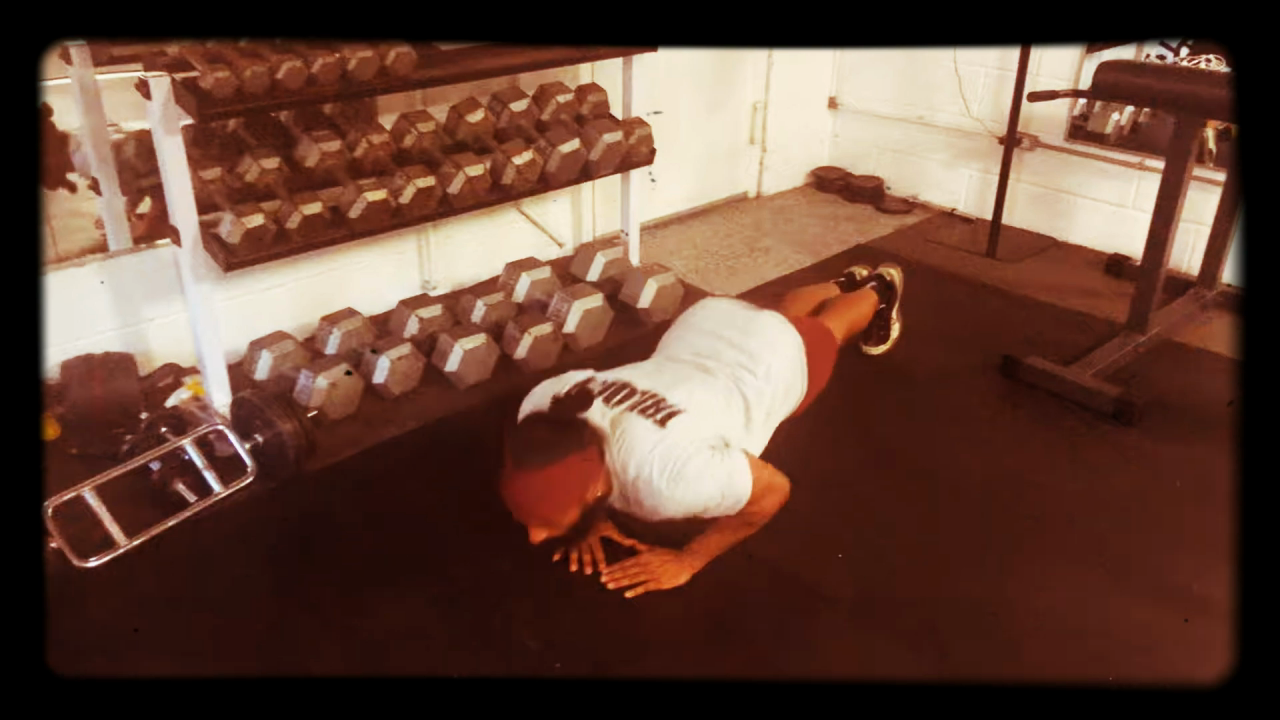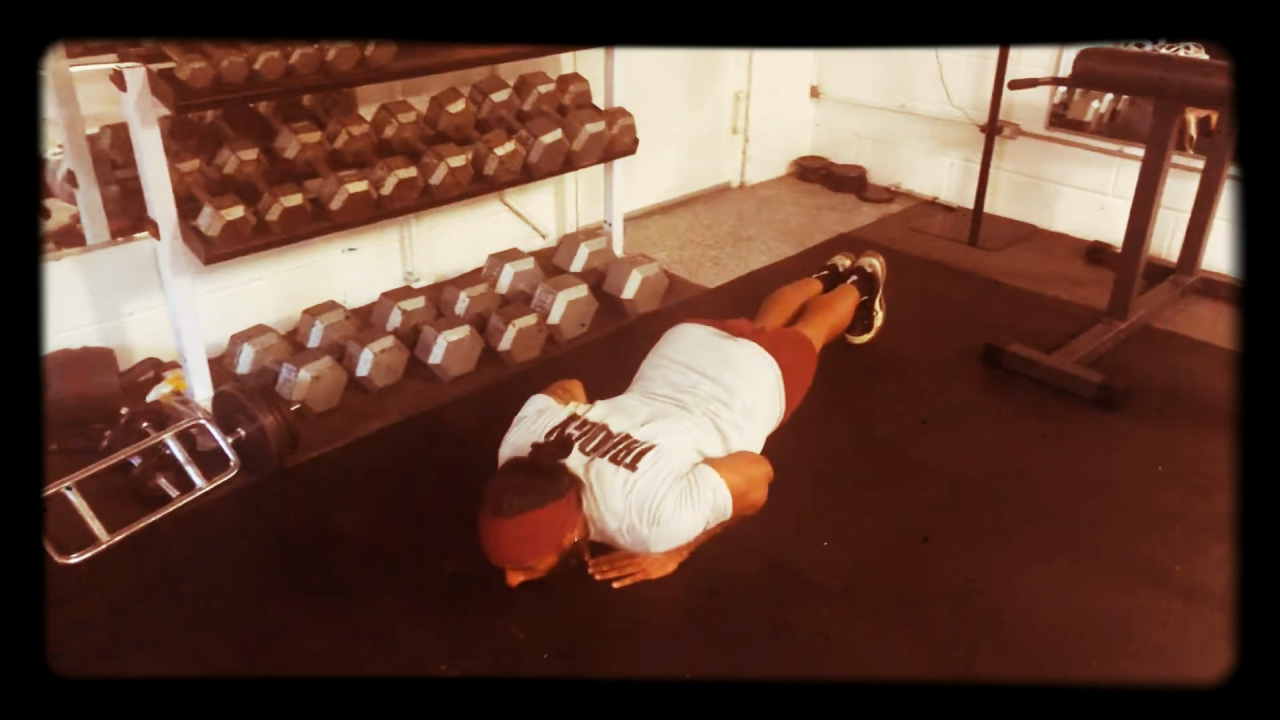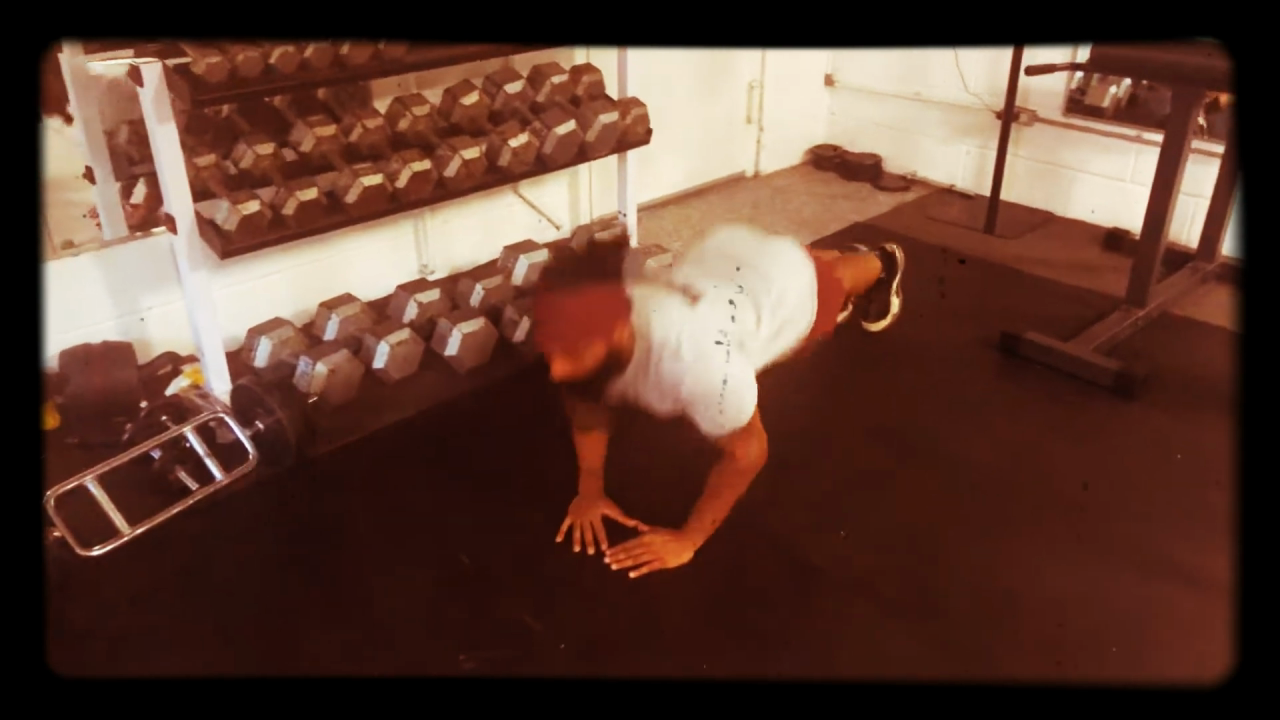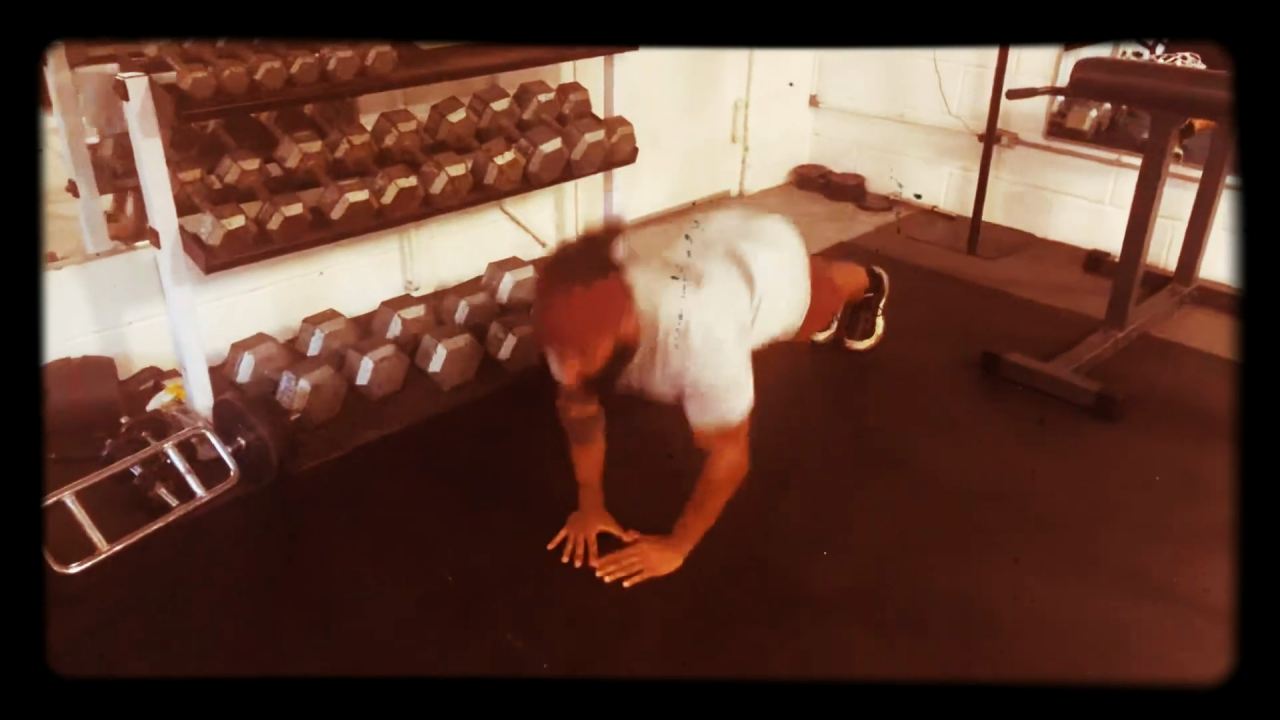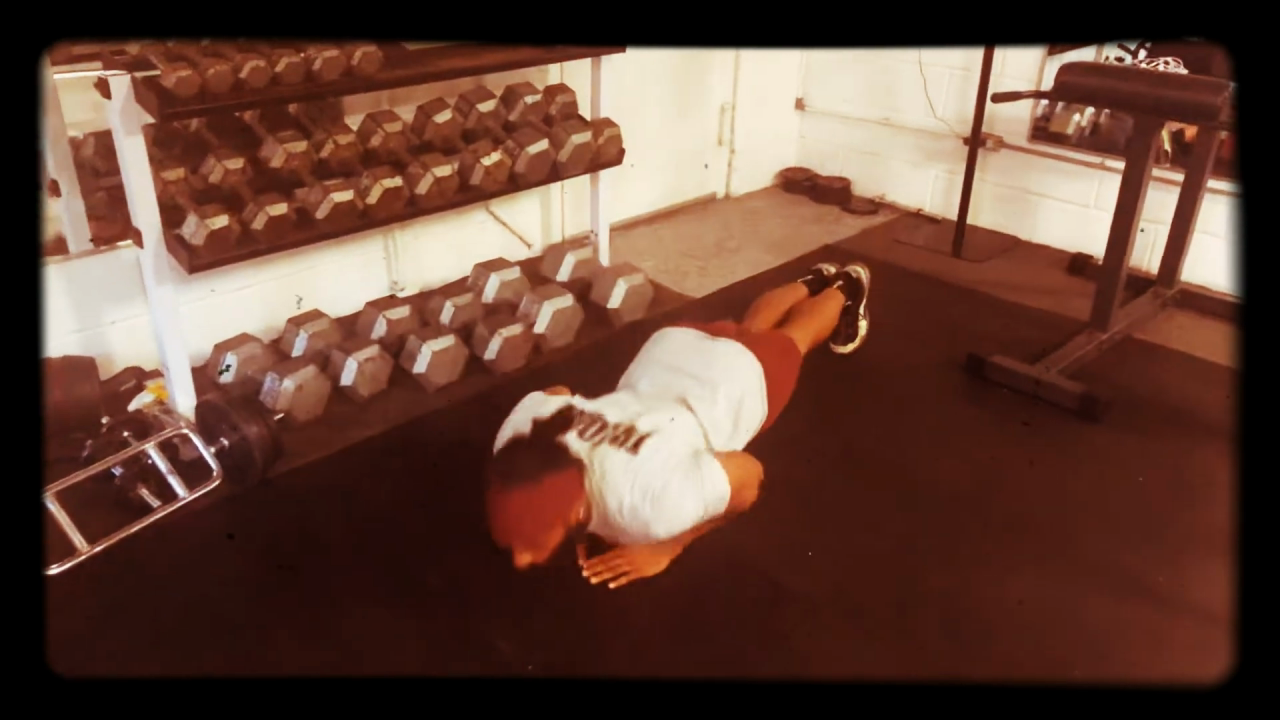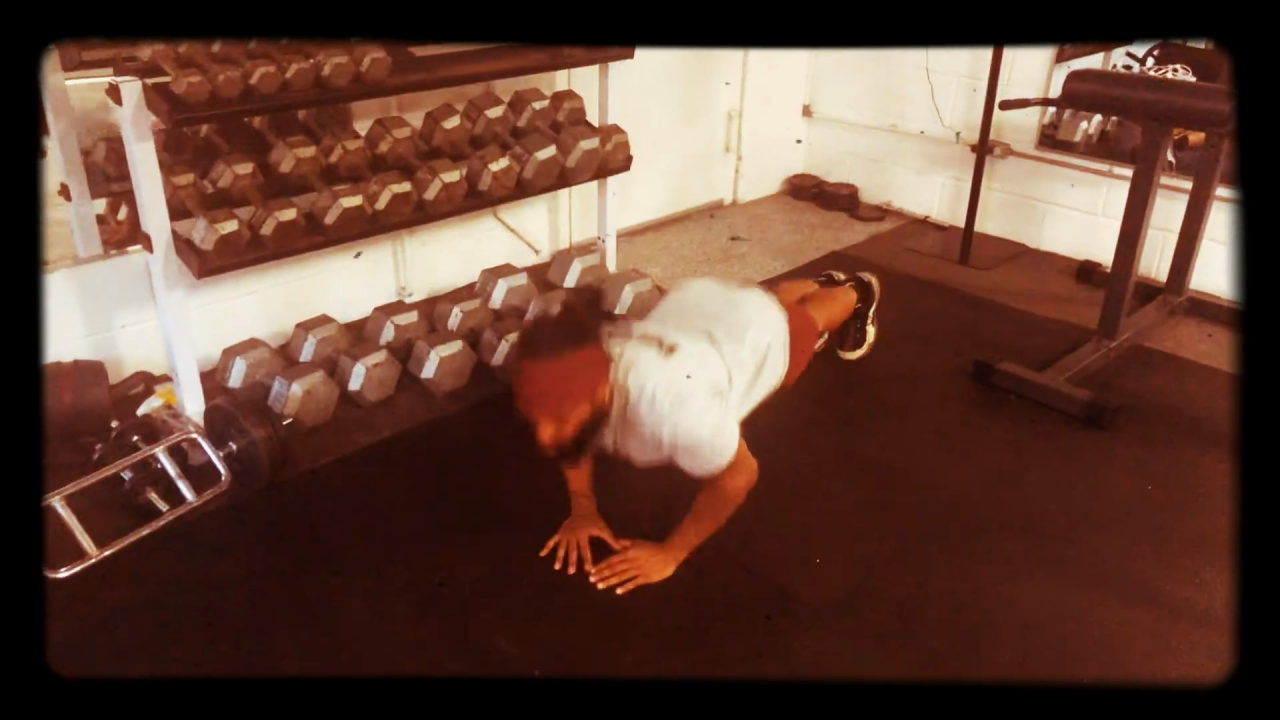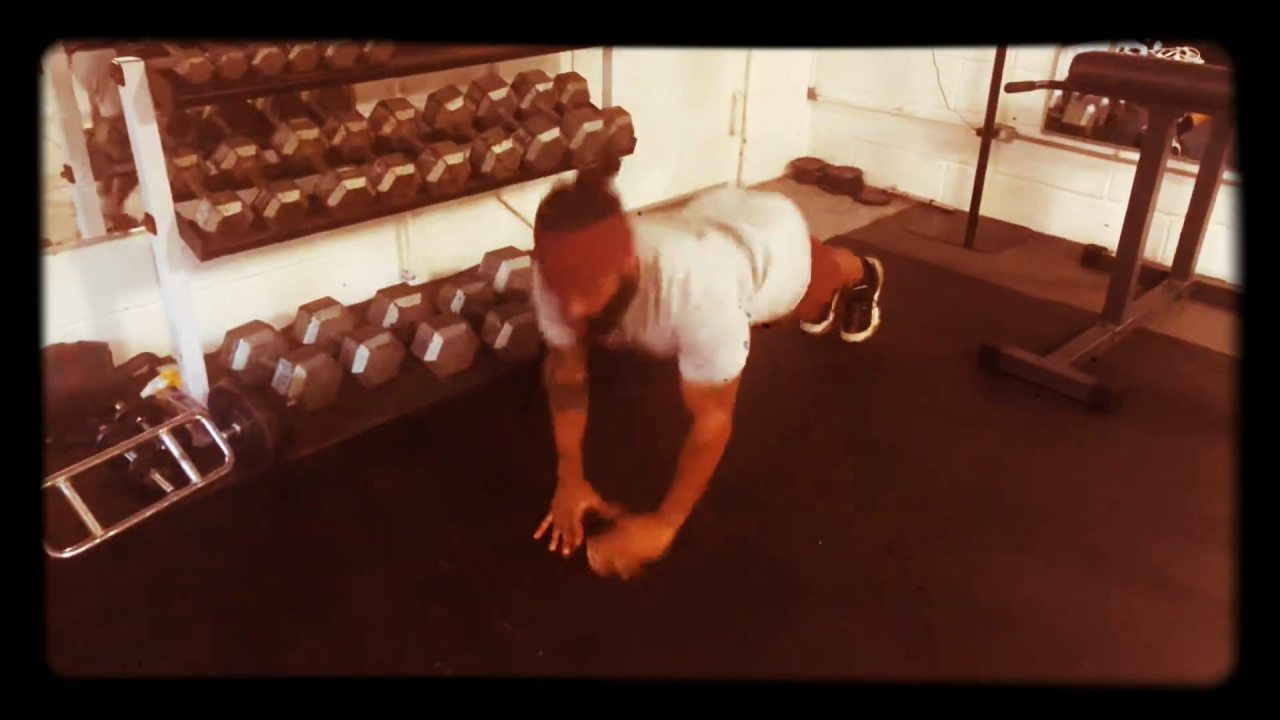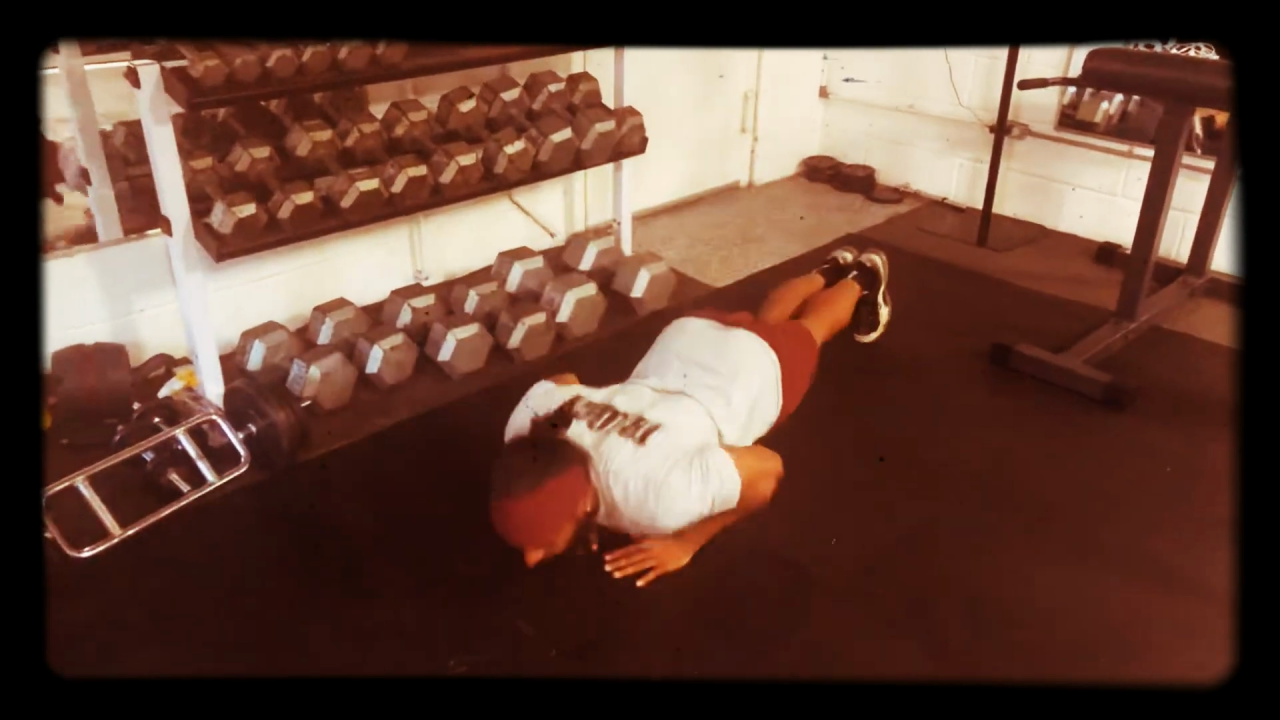
dt=0.4s
person 1, frame 1
left shoulder: (668, 477)
right shoulder: (542, 407)
left elbow: (773, 491)
left wrist: (687, 560)
right wrist: (590, 515)
left hip: (779, 356)
right hip: (708, 322)
left knee: (825, 327)
right knee: (787, 311)
left ankle: (879, 289)
right ankle: (847, 281)
person 1, frame 2
left shoulder: (647, 517)
right shoulder: (525, 445)
left elbow: (757, 476)
left wrist: (673, 551)
left hip: (756, 375)
right hip: (688, 347)
left knee: (806, 333)
right knee: (764, 325)
left ankle: (862, 281)
right ankle: (830, 274)
person 1, frame 3
left shoulder: (692, 357)
right shoulder: (569, 321)
left elbow: (747, 450)
right elbow: (585, 400)
left wrist: (688, 537)
right wrist: (589, 491)
left hip: (790, 279)
right hip: (723, 251)
left knee: (837, 283)
left ankle: (883, 261)
right ankle: (850, 255)
person 1, frame 4
left shoulder: (697, 340)
right shoulder: (571, 319)
left elbow: (728, 454)
right elbow: (580, 399)
left wrist: (678, 545)
right wrist: (590, 503)
left hip: (780, 263)
left knee: (831, 289)
left ankle: (868, 281)
person 1, frame 5
left shoulder: (648, 503)
right shoulder: (519, 437)
left elbow: (749, 476)
left wrist: (664, 550)
left hip: (741, 374)
right hip: (673, 348)
left knee: (789, 337)
right knee: (751, 327)
left ankle: (847, 287)
right ankle: (815, 280)
person 1, frame 6
left shoulder: (673, 408)
right shoulder: (542, 374)
left elbow: (741, 475)
left wrist: (670, 552)
right wrist: (583, 510)
left hip: (761, 329)
right hip: (692, 301)
left knee: (808, 322)
left ankle: (857, 290)
right ankle: (826, 281)
person 1, frame 7
left shoulder: (698, 289)
right shoulder: (558, 279)
left elbow: (712, 419)
right elbow: (565, 370)
left wrist: (666, 520)
right wrist: (571, 479)
left hip: (779, 235)
left knee: (833, 272)
left ankle: (864, 276)
right ankle: (826, 301)
person 1, frame 8
left shoulder: (655, 495)
right shoulder: (528, 429)
left elbow: (768, 470)
left wrist: (687, 543)
left hip: (756, 368)
right hip: (687, 340)
left knee: (807, 327)
right knee: (767, 319)
left ankle: (863, 276)
right ankle: (832, 268)
